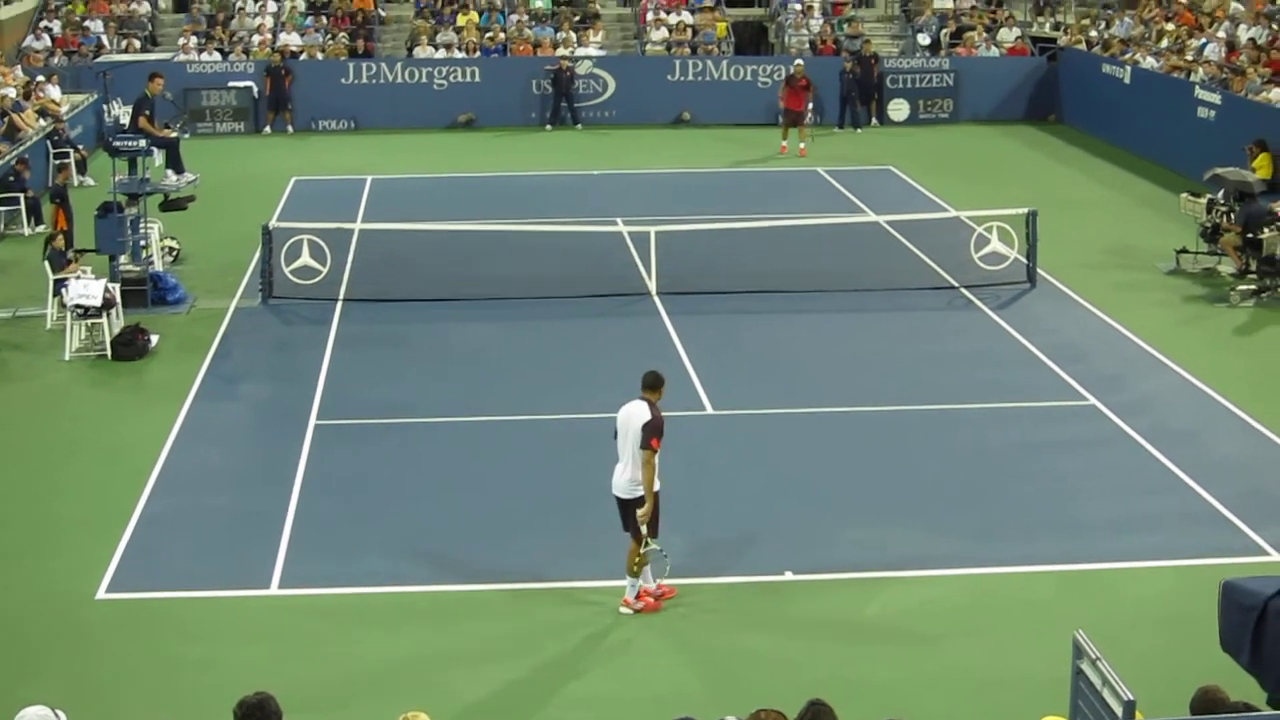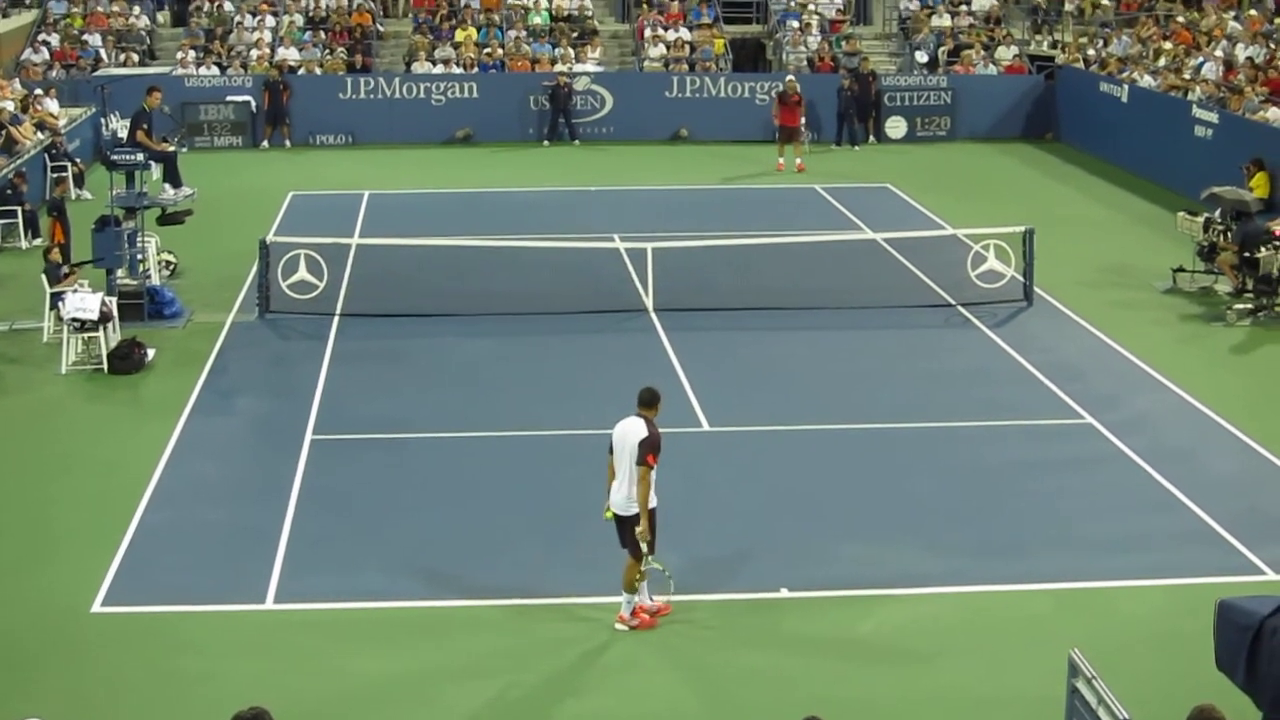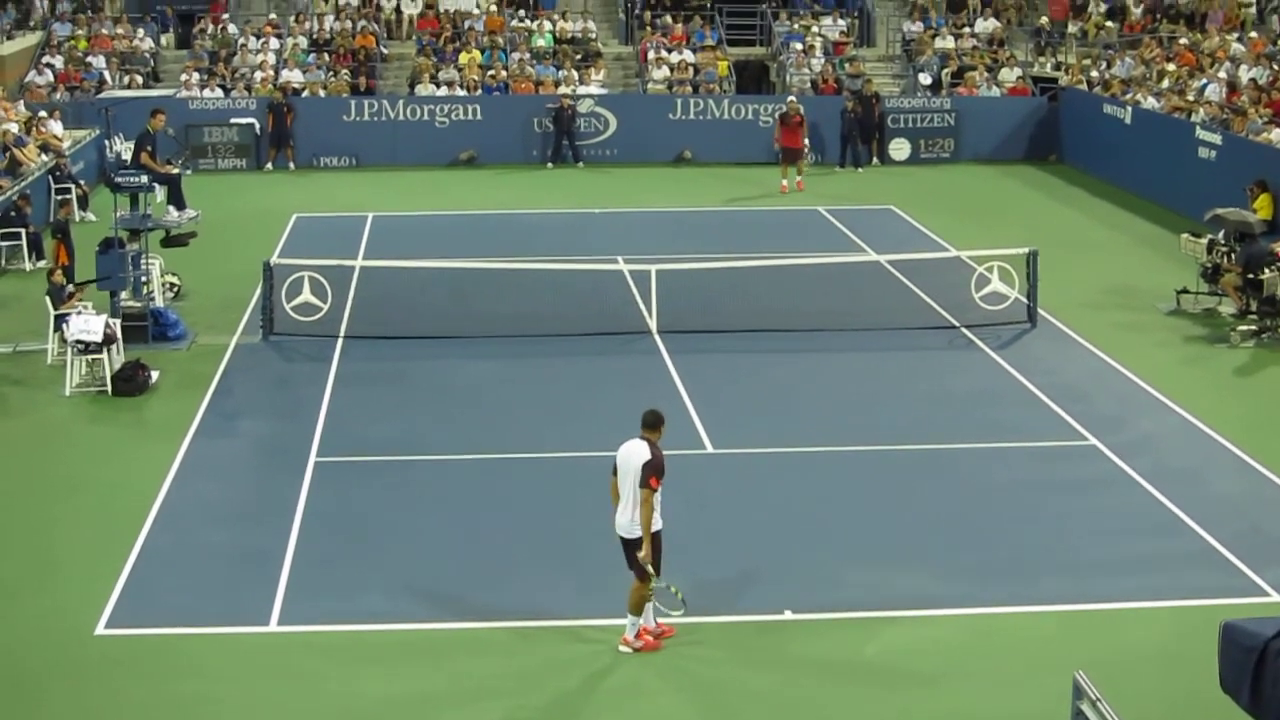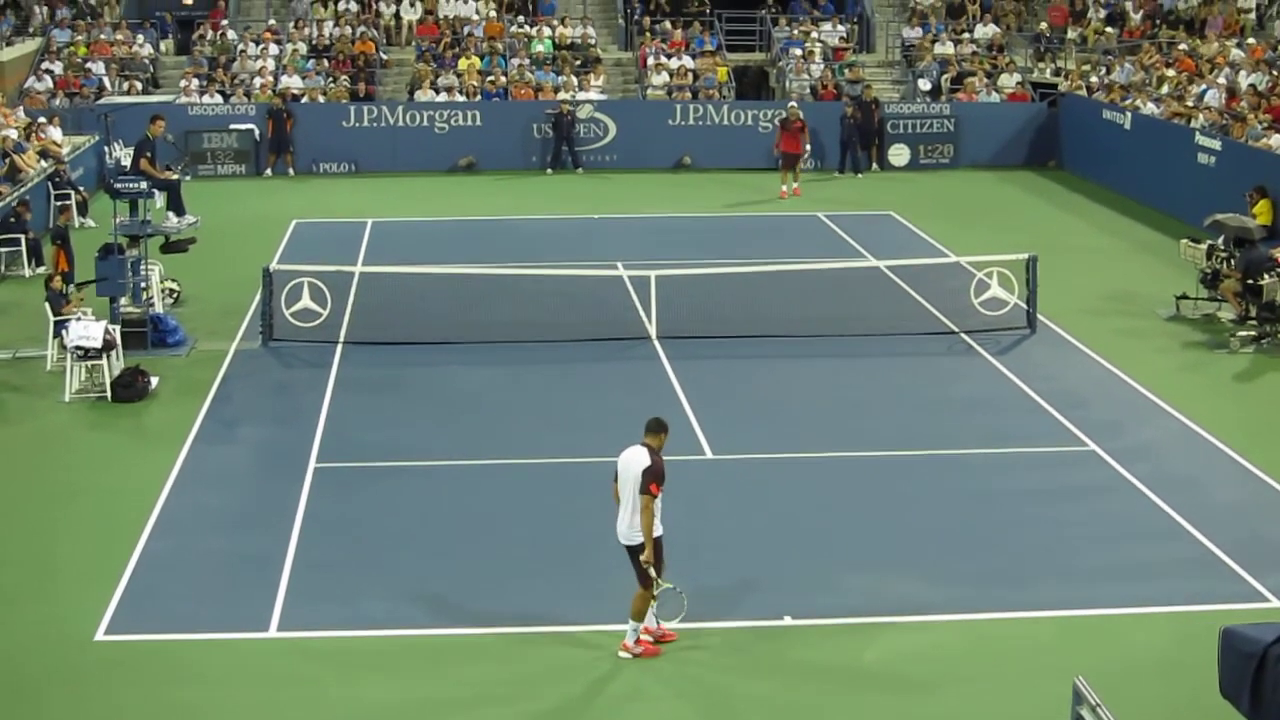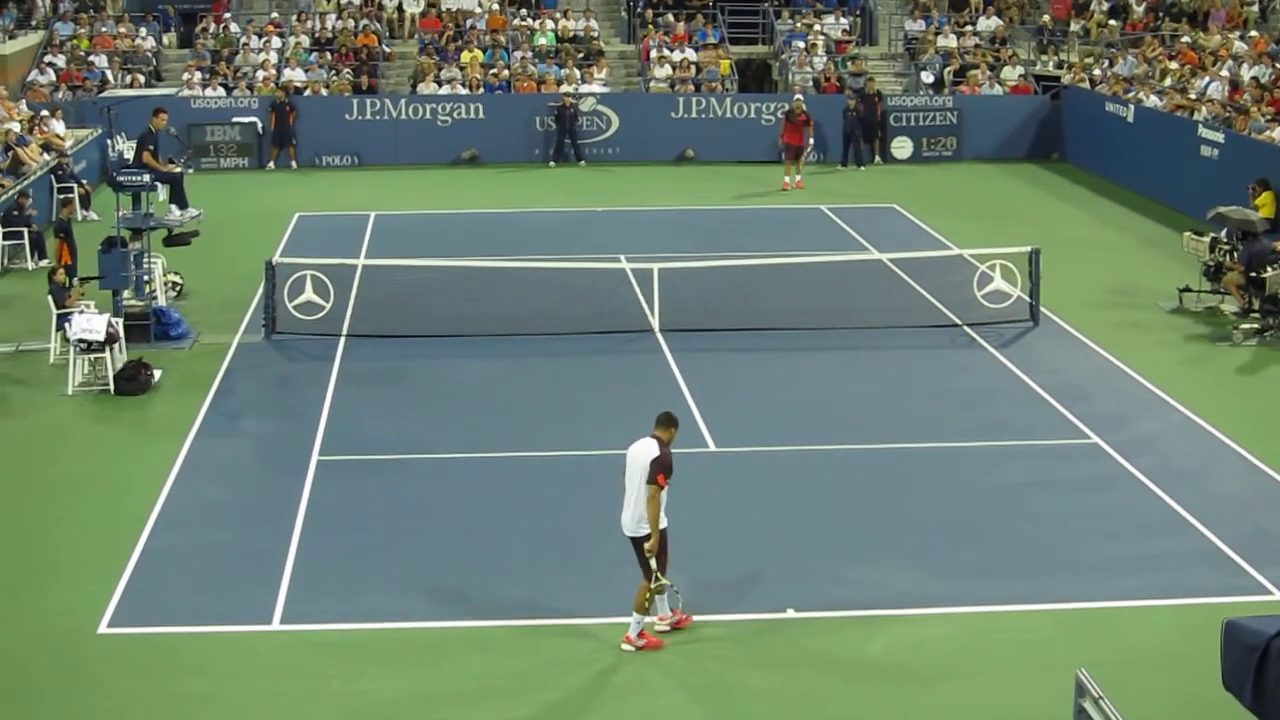
dt=0.2s
person 1, frame 1
left shoulder: (625, 409)
right shoulder: (653, 418)
right elbow: (647, 461)
right wrist: (649, 502)
left hip: (620, 484)
right hip: (639, 489)
left knee: (641, 539)
right knee: (638, 542)
left ankle: (648, 586)
right ankle: (630, 599)
person 1, frame 2
left shoulder: (621, 425)
right shoulder: (650, 435)
left elbow: (611, 465)
right elbow: (643, 477)
left wrist: (610, 498)
right wrist: (644, 519)
left hip: (619, 502)
right hip: (637, 505)
left knee: (638, 556)
right knee: (636, 558)
left ankle: (644, 603)
right ankle: (626, 615)
person 1, frame 3
left shoulder: (625, 447)
right shoulder: (654, 457)
left elbow: (615, 486)
right elbow: (646, 500)
right wrist: (646, 542)
left hip: (624, 524)
right hip: (643, 528)
left knee: (646, 576)
right knee: (643, 580)
left ankle: (648, 625)
right ankle: (630, 637)
person 1, frame 4
left shoulder: (626, 454)
right shoulder: (654, 463)
left elbow: (617, 493)
right elbow: (646, 506)
right wrist: (649, 547)
left hip: (625, 529)
right hip: (642, 534)
left knee: (655, 575)
right knee: (647, 586)
left ankle: (649, 627)
right ankle: (630, 643)
person 1, frame 5
left shoulder: (636, 446)
right shoulder: (662, 455)
right elbow: (653, 496)
right wrist: (655, 536)
left hip: (631, 521)
right hip: (647, 526)
left knee: (658, 570)
right knee: (652, 579)
left ankle: (664, 617)
right ankle: (633, 636)
